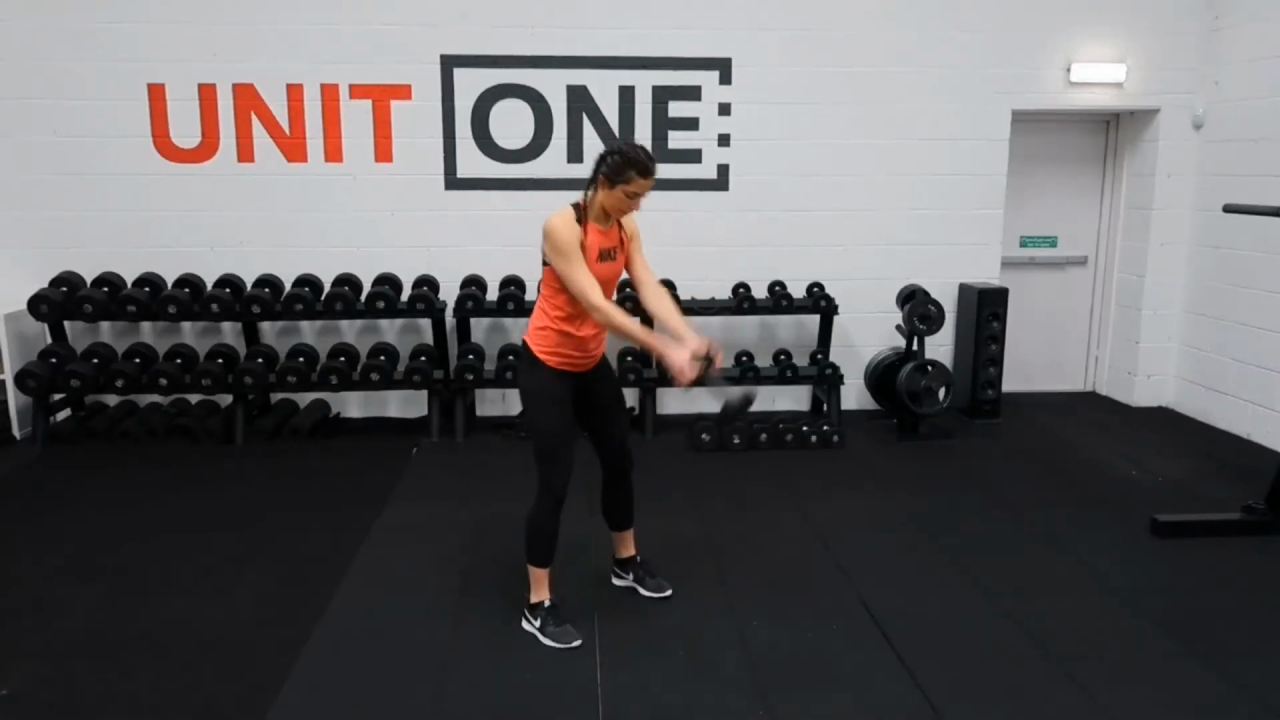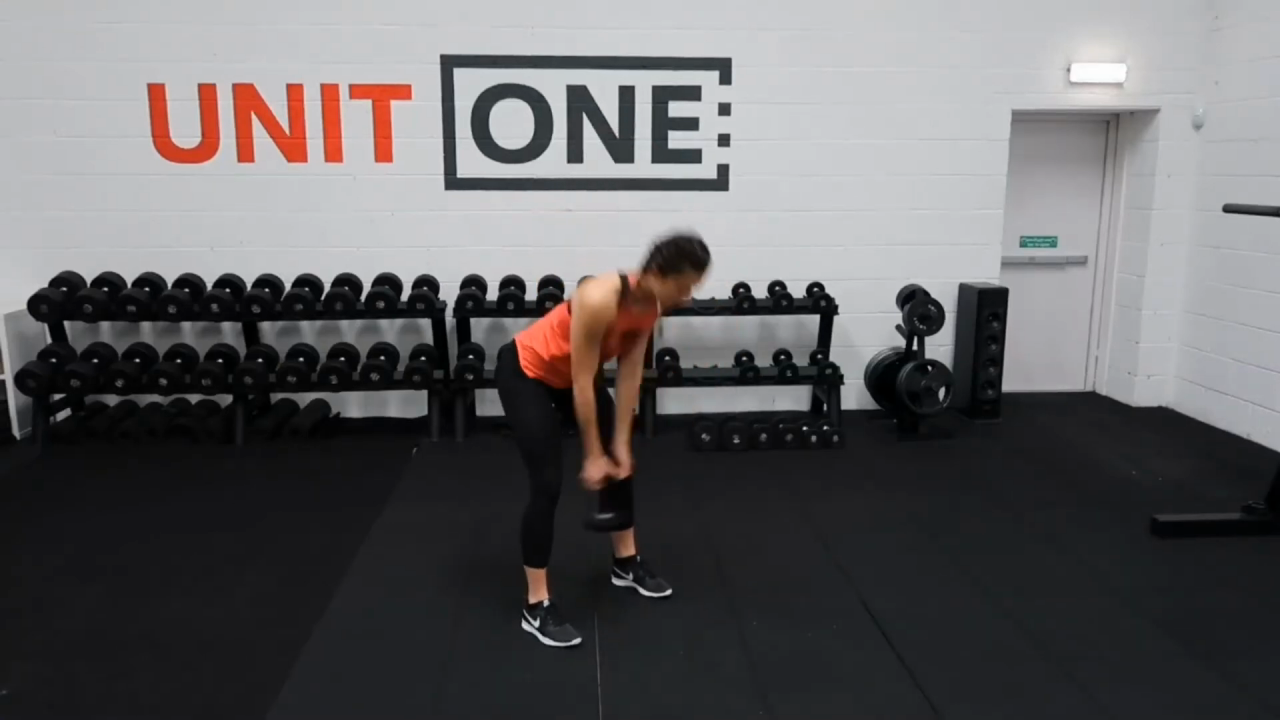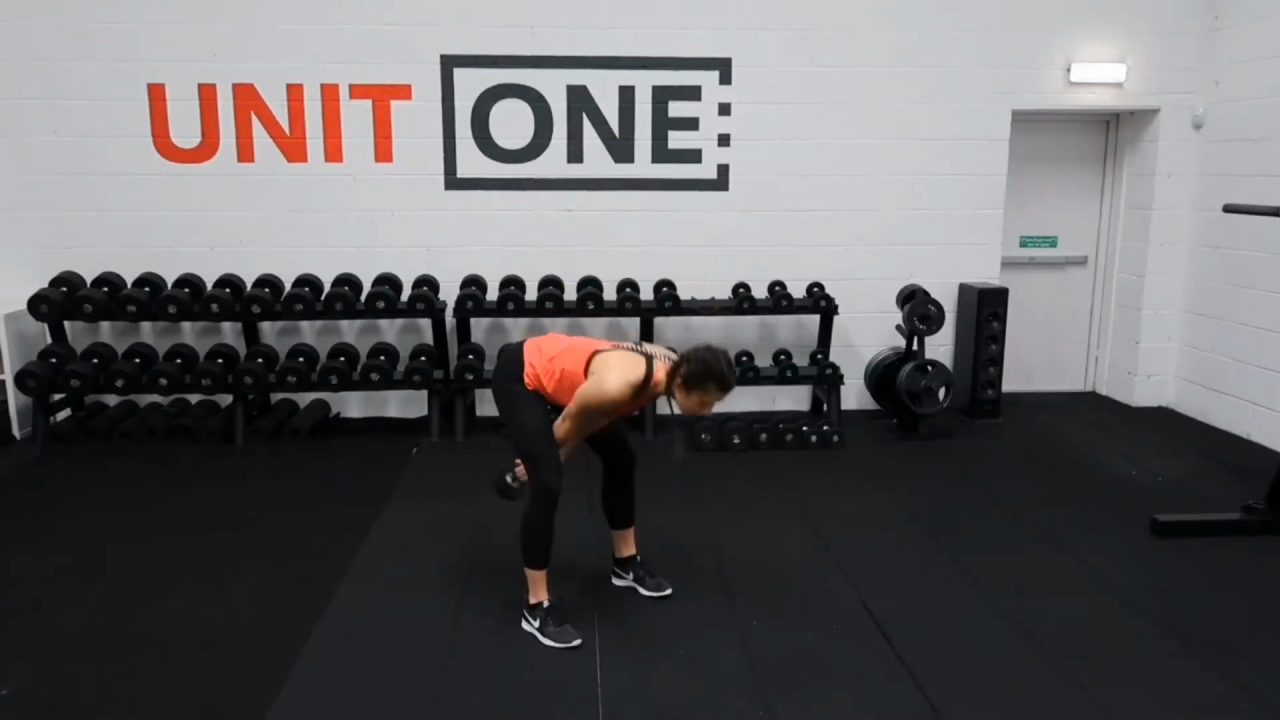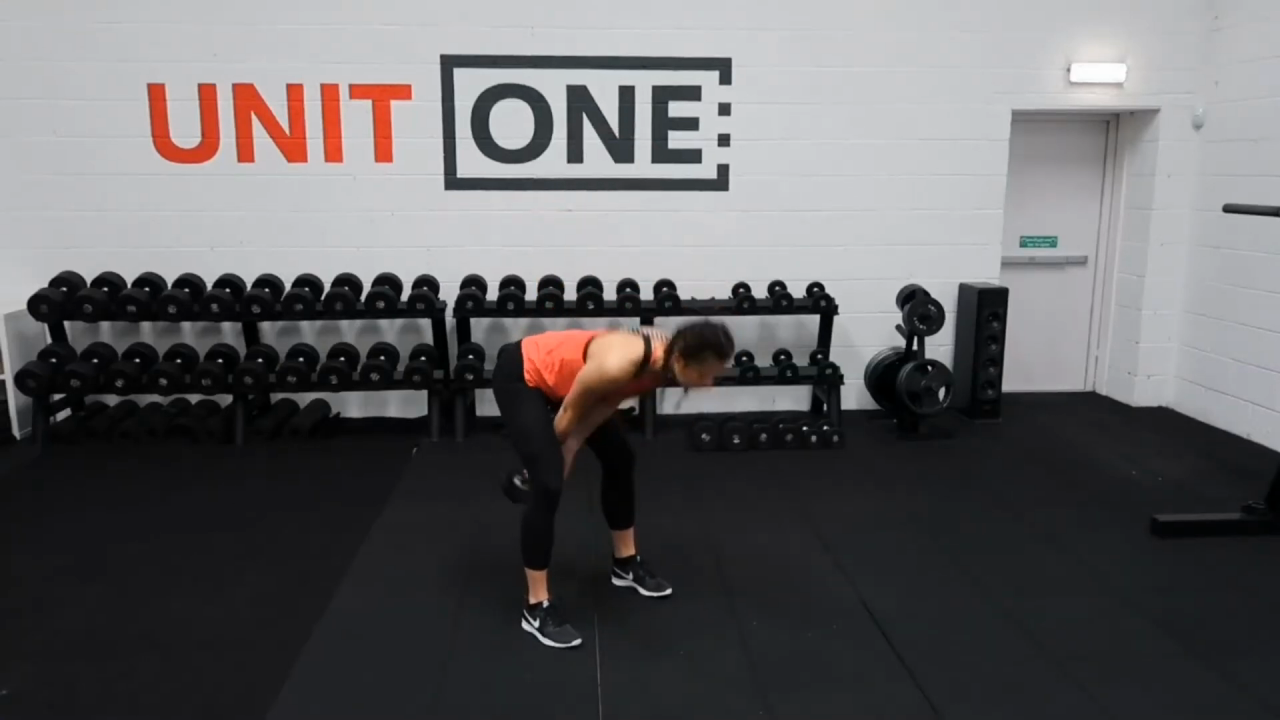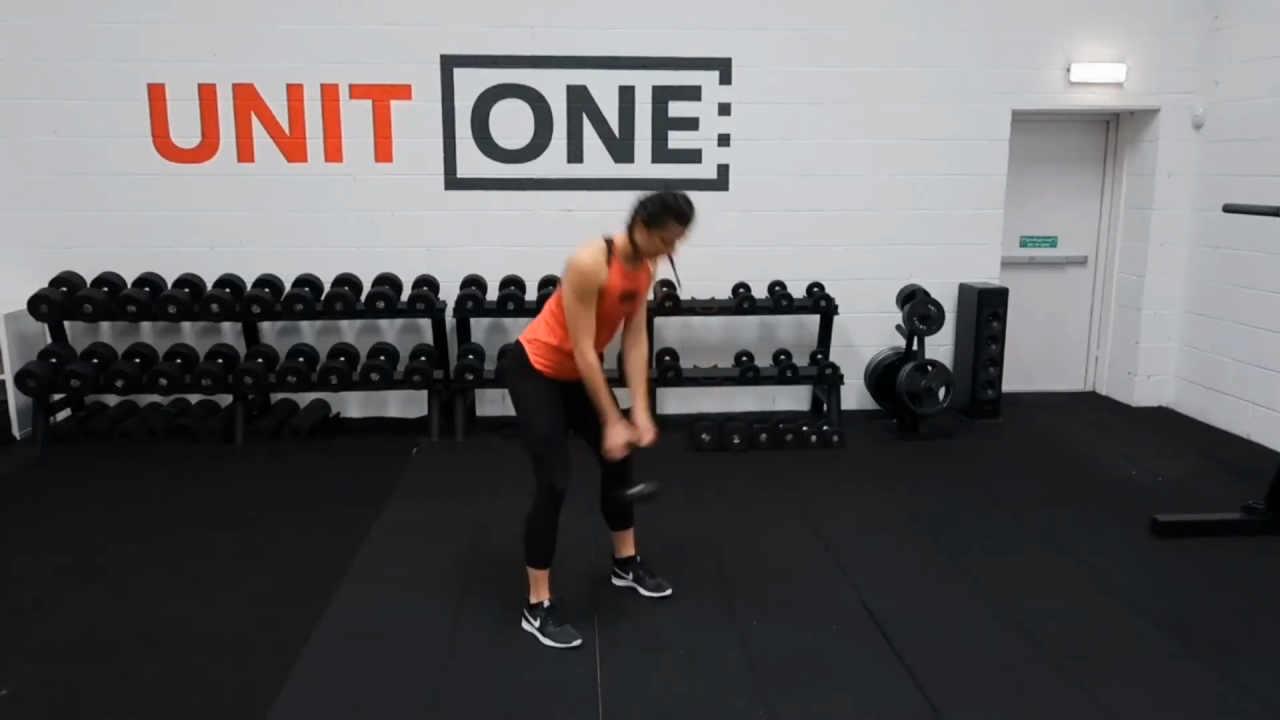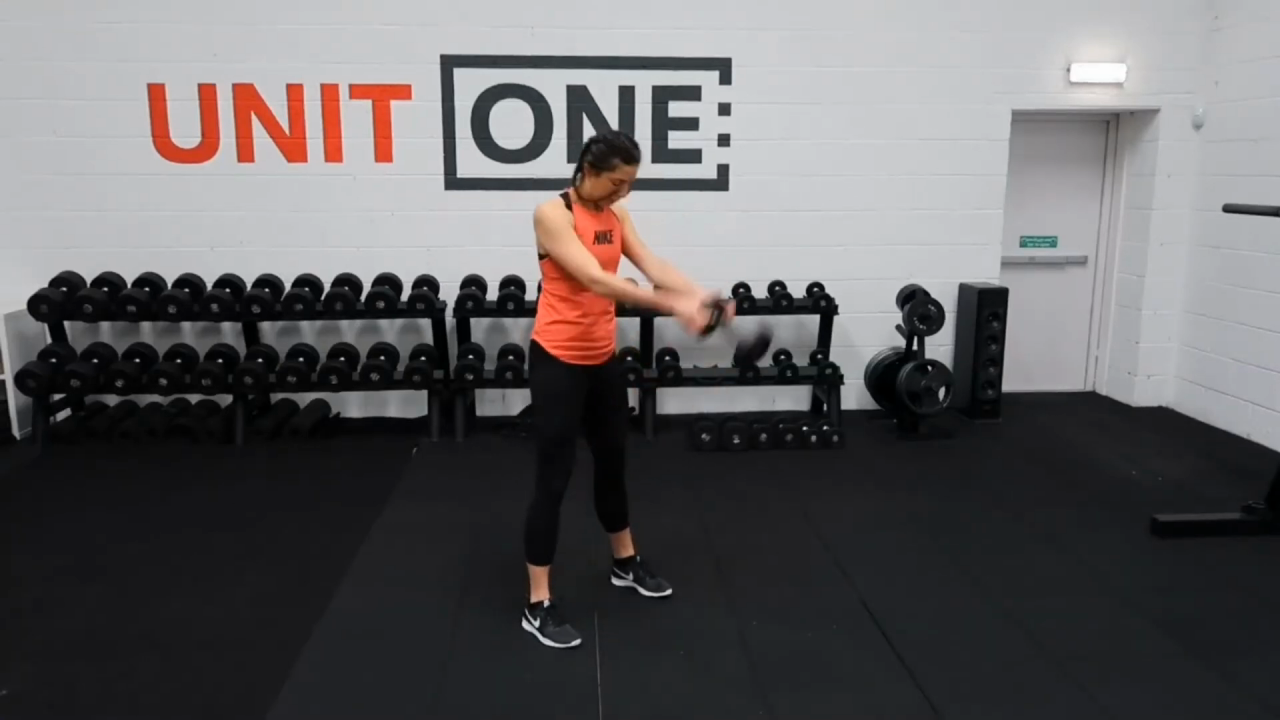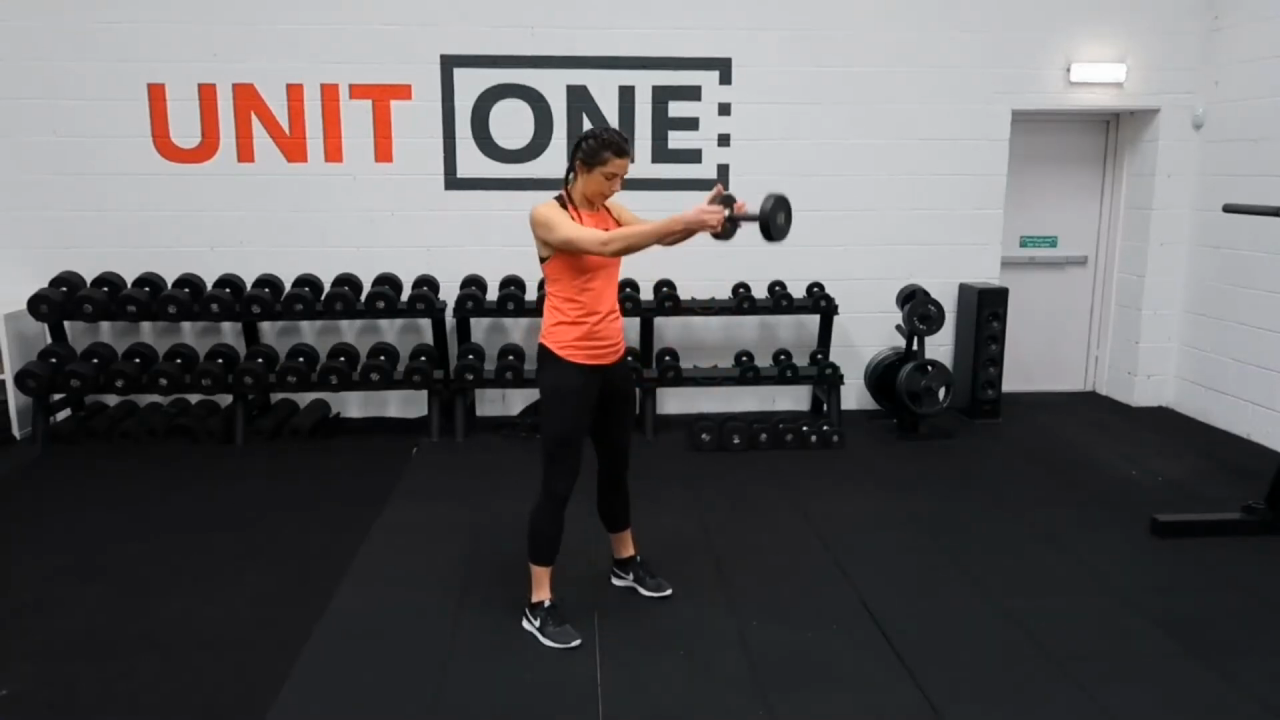
dt=0.2s
person 1, frame 1
left shoulder: (627, 229)
right shoulder: (562, 229)
left elbow: (650, 291)
right elbow: (595, 306)
left wrist: (690, 341)
right wrist: (663, 350)
left hip: (592, 363)
right hip: (546, 366)
left knee: (619, 462)
right knee: (555, 481)
left ankle: (627, 564)
right ankle: (538, 608)
person 1, frame 2
left shoulder: (651, 302)
right shoulder: (601, 301)
left elbow: (630, 374)
right elbow: (581, 383)
left wrist: (620, 442)
right wrist: (592, 454)
left hip: (567, 378)
right hip: (527, 373)
left knee: (620, 464)
right knee: (549, 485)
left ankle: (626, 563)
right ankle: (536, 607)
person 1, frame 3
left shoulder: (668, 367)
right shoulder: (618, 384)
left elbow: (596, 417)
right elbow: (569, 423)
left wrist: (554, 456)
right wrist: (544, 459)
left hip: (556, 369)
right hip: (520, 374)
left knee: (621, 457)
right knee: (548, 483)
left ankle: (626, 562)
right ankle: (537, 607)
person 1, frame 4
left shoulder: (664, 355)
right shoulder: (618, 366)
left elbow: (605, 407)
right elbow: (568, 412)
left wrist: (568, 452)
right wrist: (552, 456)
right hip: (523, 374)
left knee: (621, 459)
right knee: (548, 485)
left ankle: (627, 562)
right ankle: (537, 607)
person 1, frame 5
left shoulder: (645, 266)
right shoulder: (589, 262)
left elbow: (635, 342)
right elbow: (584, 351)
left wrist: (640, 414)
right wrist: (612, 422)
left hip: (580, 373)
right hip: (539, 368)
left knee: (620, 462)
right knee: (554, 483)
left ankle: (626, 562)
right ankle: (537, 606)
person 1, frame 6
left shoulder: (616, 215)
right shoulder: (551, 214)
left elbow: (652, 266)
right elbow: (596, 280)
left wrist: (697, 295)
right wrist: (672, 306)
left hip: (603, 361)
right hip: (557, 363)
left knee: (613, 464)
right knee: (553, 480)
left ankle: (625, 563)
right ankle: (538, 605)
person 1, frame 7
left shoulder: (609, 208)
right shoulder: (547, 215)
left elbow: (660, 235)
right elbow: (605, 244)
left wrist: (701, 218)
right wrist: (684, 218)
left hip: (613, 362)
right hip: (567, 365)
left knee: (616, 466)
right knee: (559, 482)
left ankle: (625, 562)
right ankle: (539, 606)
